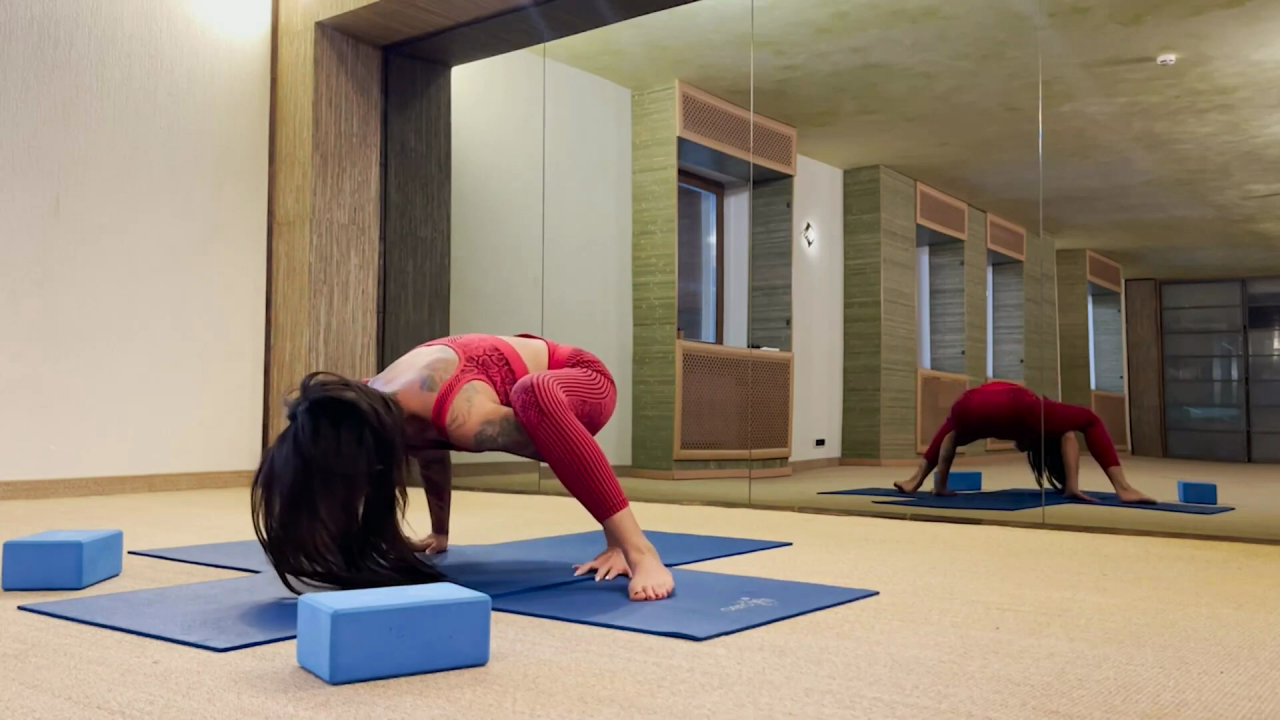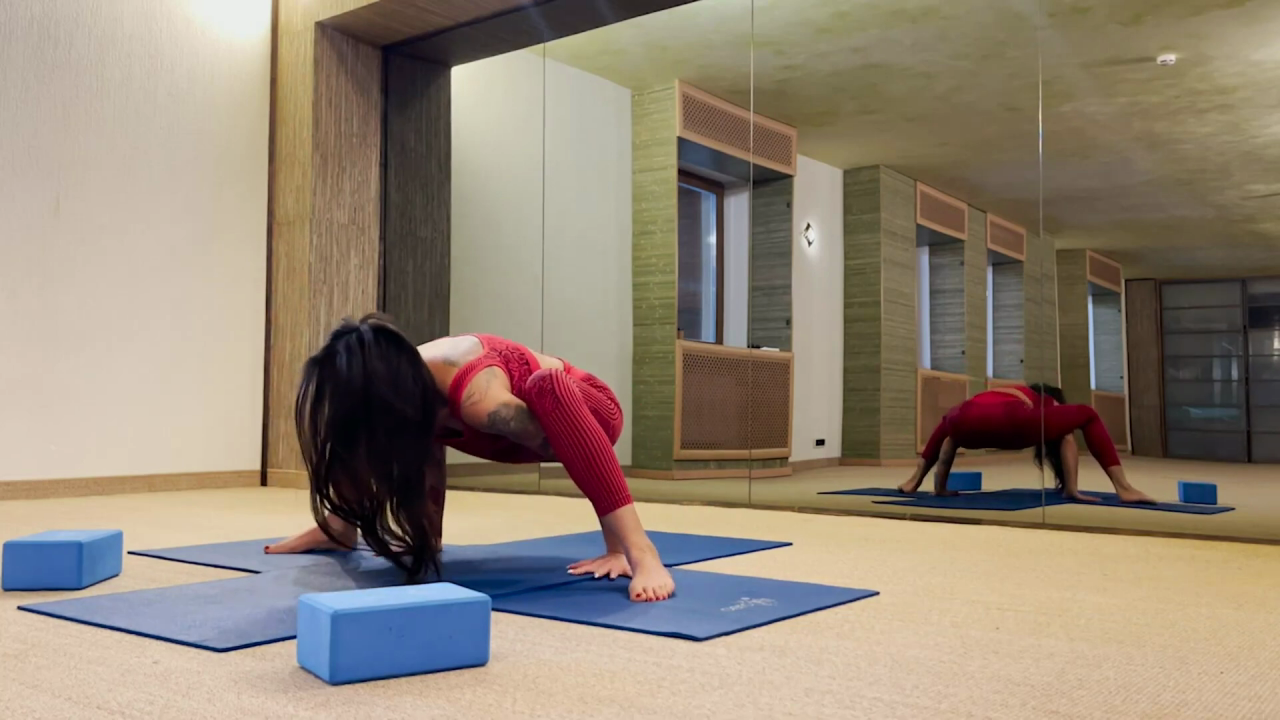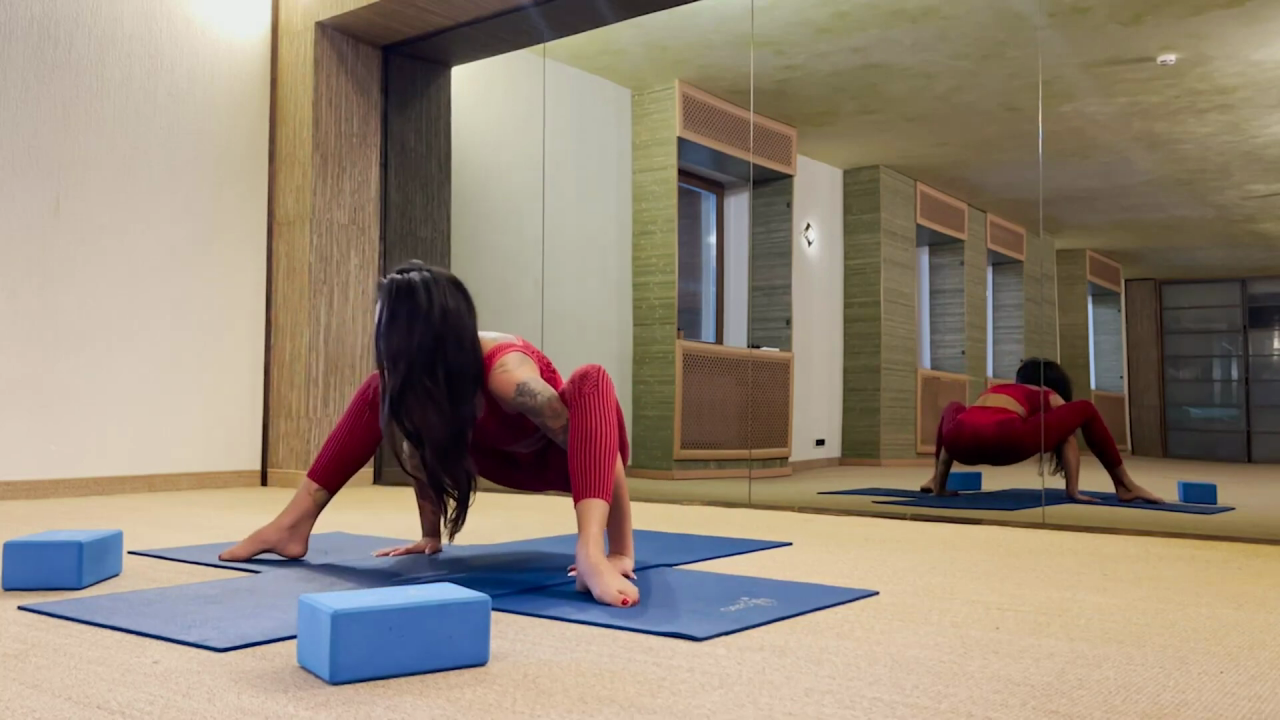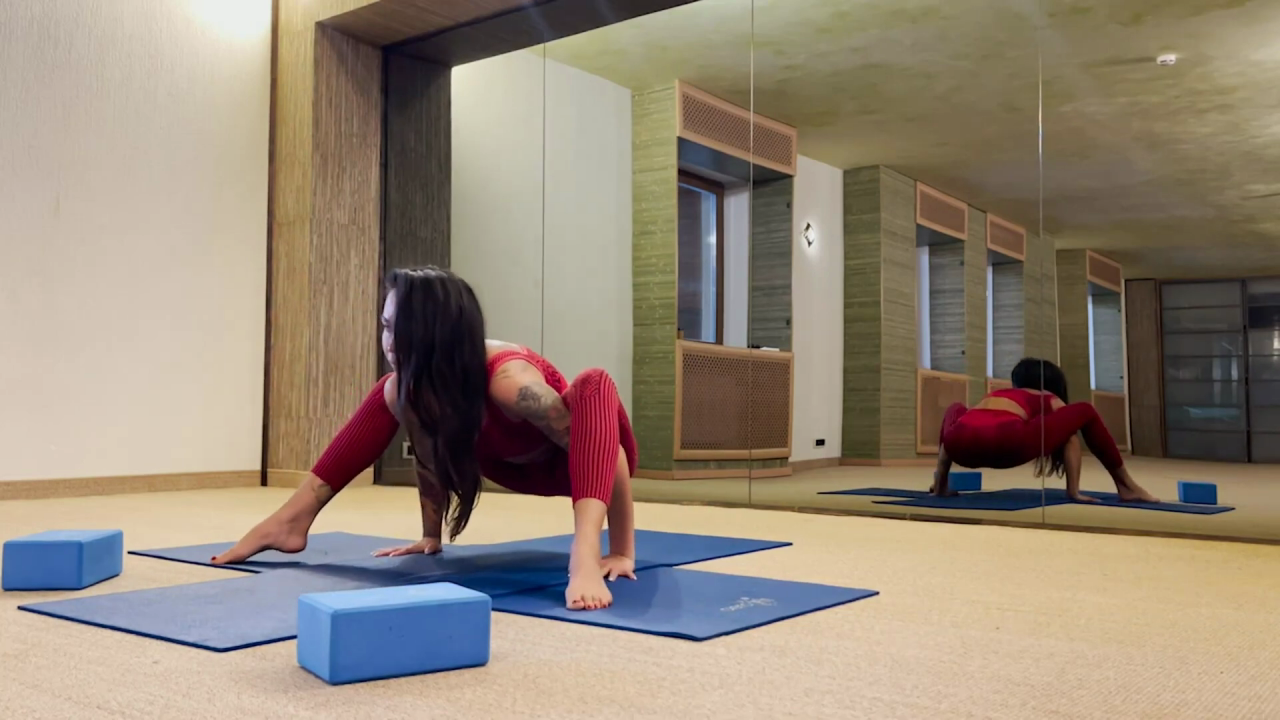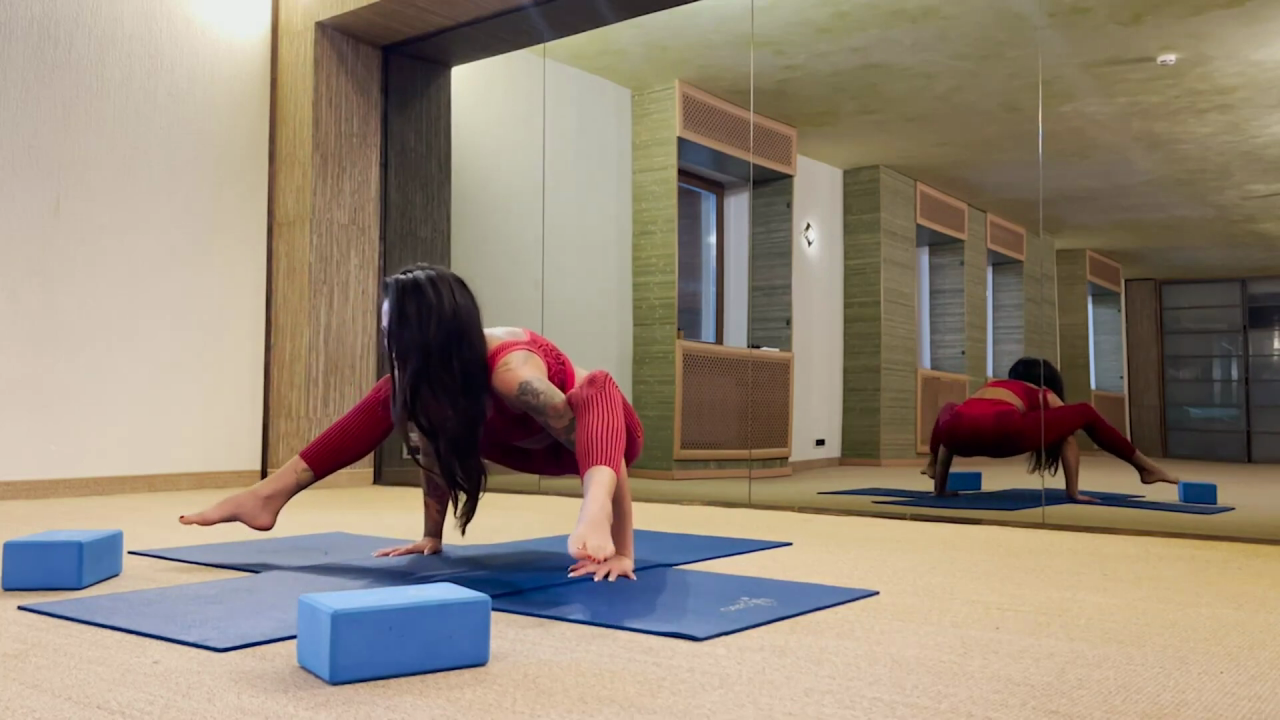
dt=1s
person 1, frame 1
left shoulder: (462, 416)
right shoulder: (370, 409)
left wrist: (629, 545)
right wrist: (439, 532)
left hip: (580, 381)
right hip: (520, 373)
left knee: (536, 397)
left ankle: (638, 549)
person 1, frame 2
left shoulder: (478, 398)
right shoulder: (407, 387)
right elbow: (429, 456)
left wrist: (627, 551)
right wrist: (430, 536)
left hip: (585, 411)
right hip: (527, 419)
left knee: (548, 388)
left ankle: (642, 553)
right ankle: (341, 529)
person 1, frame 3
left shoulder: (506, 374)
right shoulder: (407, 380)
left elbow: (600, 452)
right elbow: (419, 451)
left wrist: (621, 553)
right wrist: (430, 535)
left hip: (566, 460)
right hip: (512, 460)
left knee: (590, 383)
right knee: (379, 392)
left ankle: (591, 553)
right ankle: (294, 526)
person 1, frame 4
left shoulder: (509, 381)
right shoulder: (405, 387)
left elbow: (612, 453)
right elbow: (429, 454)
left wrist: (622, 553)
right wrist: (431, 536)
left hip: (577, 463)
right hip: (515, 465)
left knee: (594, 386)
right knee: (387, 397)
left ankle: (585, 555)
right ankle: (293, 520)
person 1, frame 5
left shoulder: (512, 373)
right shoulder: (422, 377)
left elbow: (606, 450)
right elbow: (433, 449)
left wrist: (622, 552)
right wrist: (431, 536)
left hip: (595, 434)
right hip: (525, 443)
left knee: (598, 388)
right knee: (394, 398)
left ankle: (596, 513)
right ankle: (269, 496)
person 2, frame 1
right shoulder: (1035, 410)
left elbow: (949, 438)
right elbow: (1068, 436)
left wrist: (940, 486)
right wrist: (1072, 487)
left hip: (969, 407)
right hip: (1013, 408)
left knee: (953, 428)
right knee: (1089, 421)
left ankle: (915, 481)
right ankle: (1123, 488)
person 2, frame 2
right shoulder: (1051, 405)
left elbow: (949, 439)
right elbow: (1067, 438)
left wrist: (940, 486)
right wrist: (1071, 488)
left hip: (968, 423)
right hip: (1010, 421)
left knee: (951, 421)
right knee: (1087, 416)
left ankle: (914, 481)
right ankle: (1123, 488)
person 2, frame 3
left shoulder: (994, 390)
right shoulder: (1051, 397)
right elbow: (1068, 439)
left wrist: (939, 486)
right wrist: (1073, 490)
left hip: (962, 440)
right hip: (1005, 439)
left knee: (953, 409)
right knee: (1085, 410)
left ankle: (935, 482)
right ankle: (1124, 487)
person 2, frame 4
left shoulder: (995, 394)
right shoulder: (1052, 400)
left elbow: (948, 438)
right elbow: (1071, 440)
left wrist: (939, 485)
right wrist: (1074, 491)
left hip: (962, 444)
right hip: (1007, 442)
left knee: (956, 410)
right knee: (1085, 412)
left ankle: (941, 485)
right ankle: (1125, 486)
person 2, frame 5
left shoulder: (991, 386)
right shoulder: (1047, 396)
right elbow: (1068, 439)
left wrist: (940, 488)
right wrist: (1073, 491)
left hip: (960, 431)
right hip: (1003, 430)
left knee: (949, 409)
right knee: (1085, 412)
left ankle: (930, 466)
right ankle: (1144, 467)
